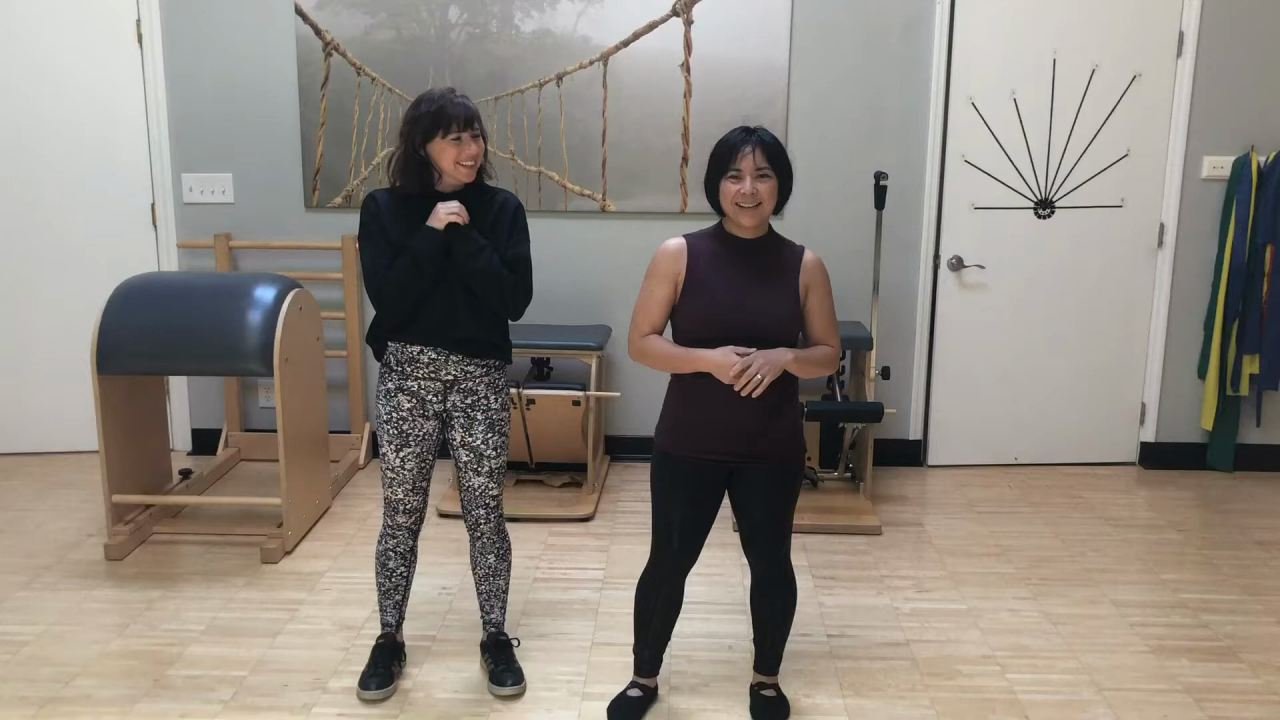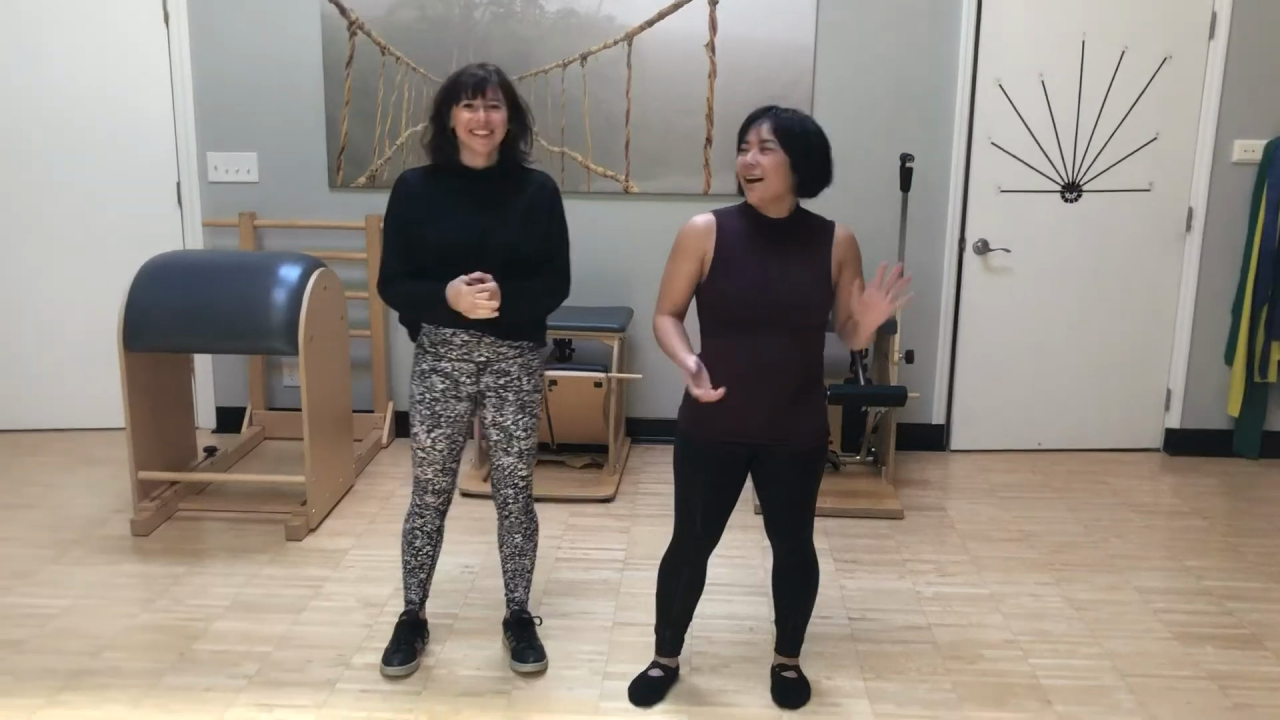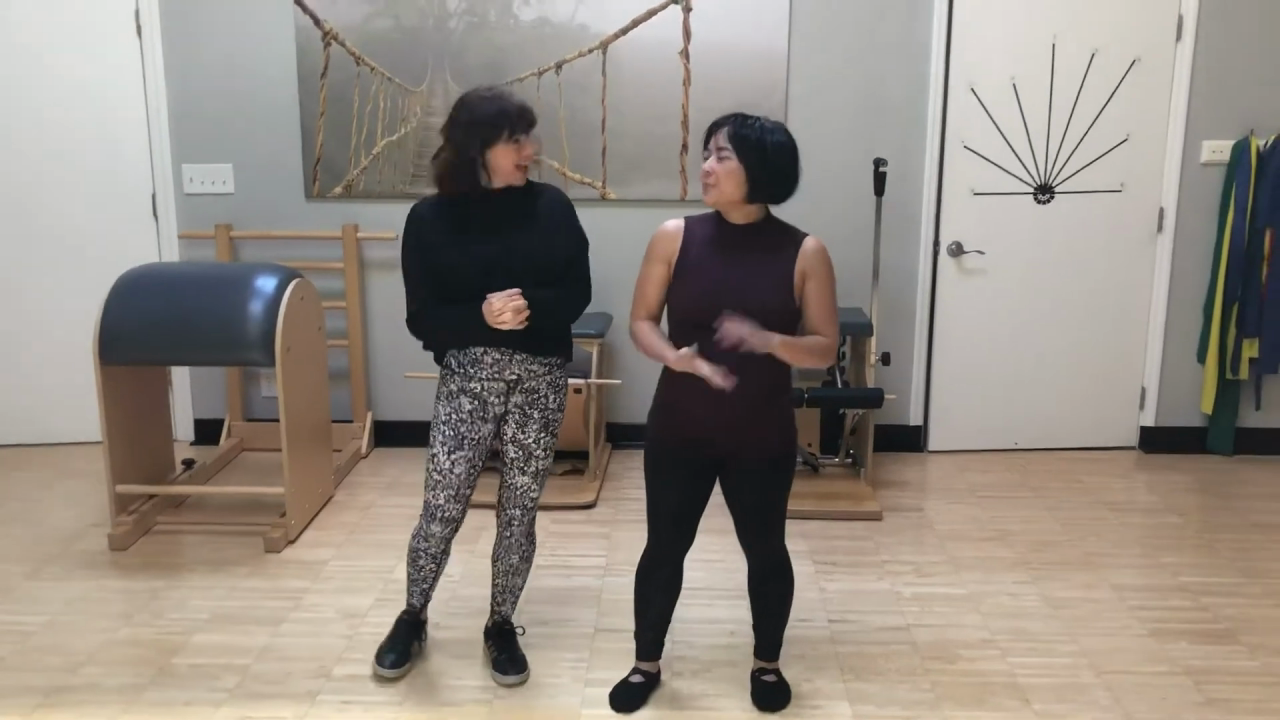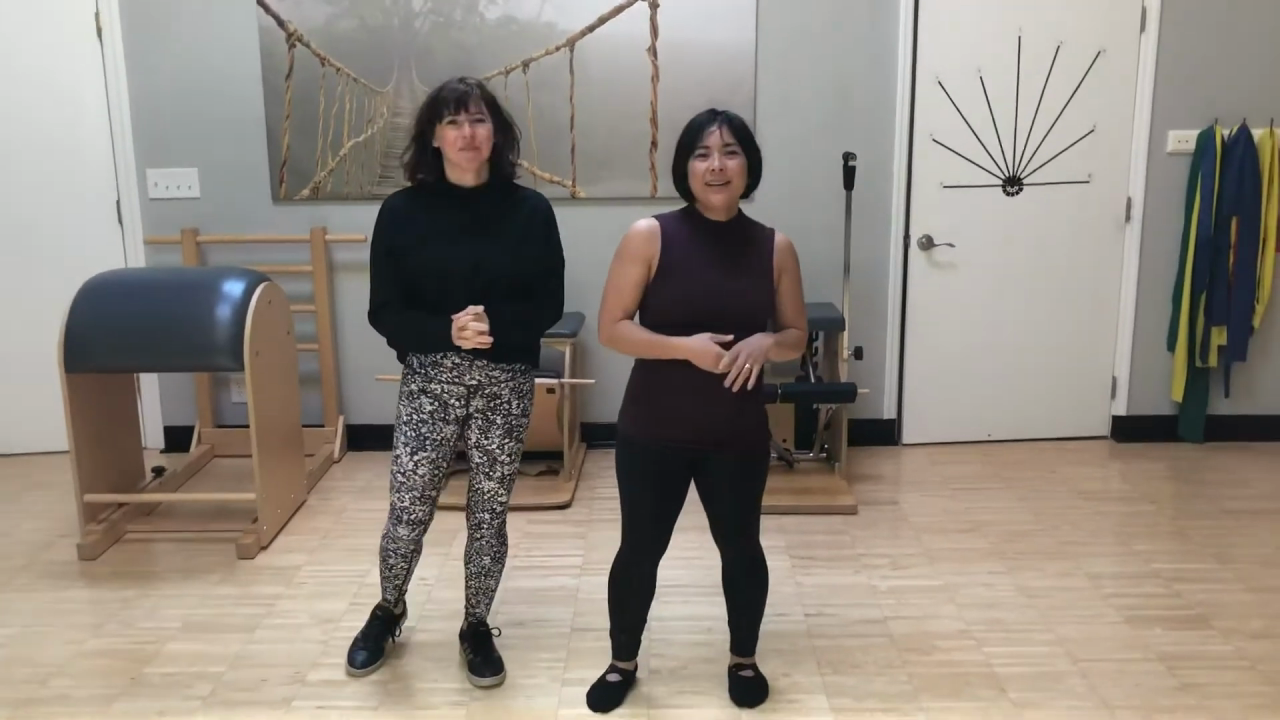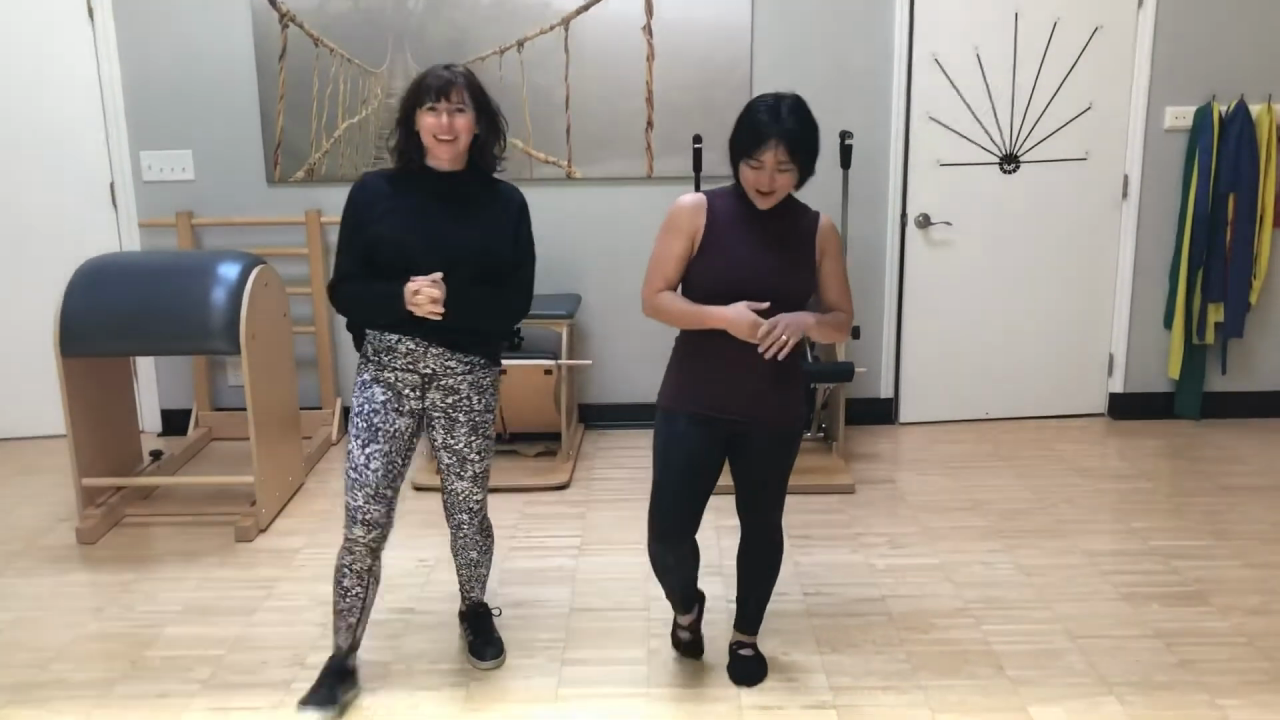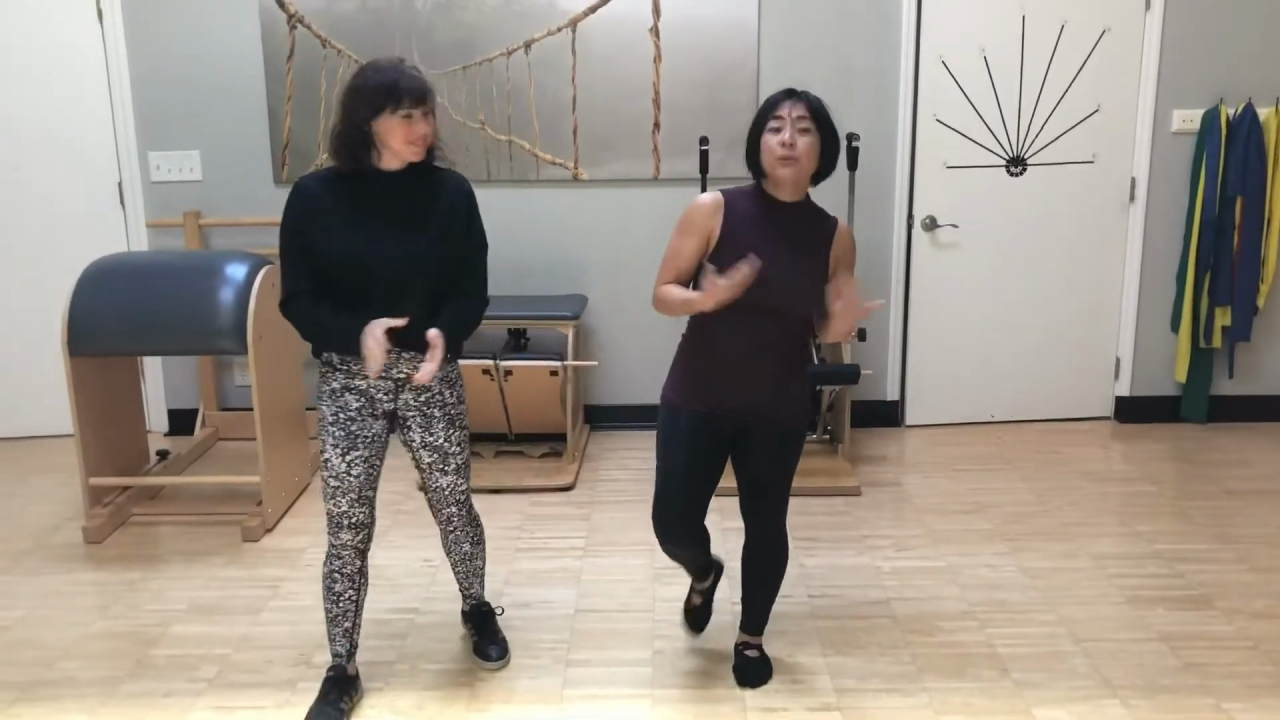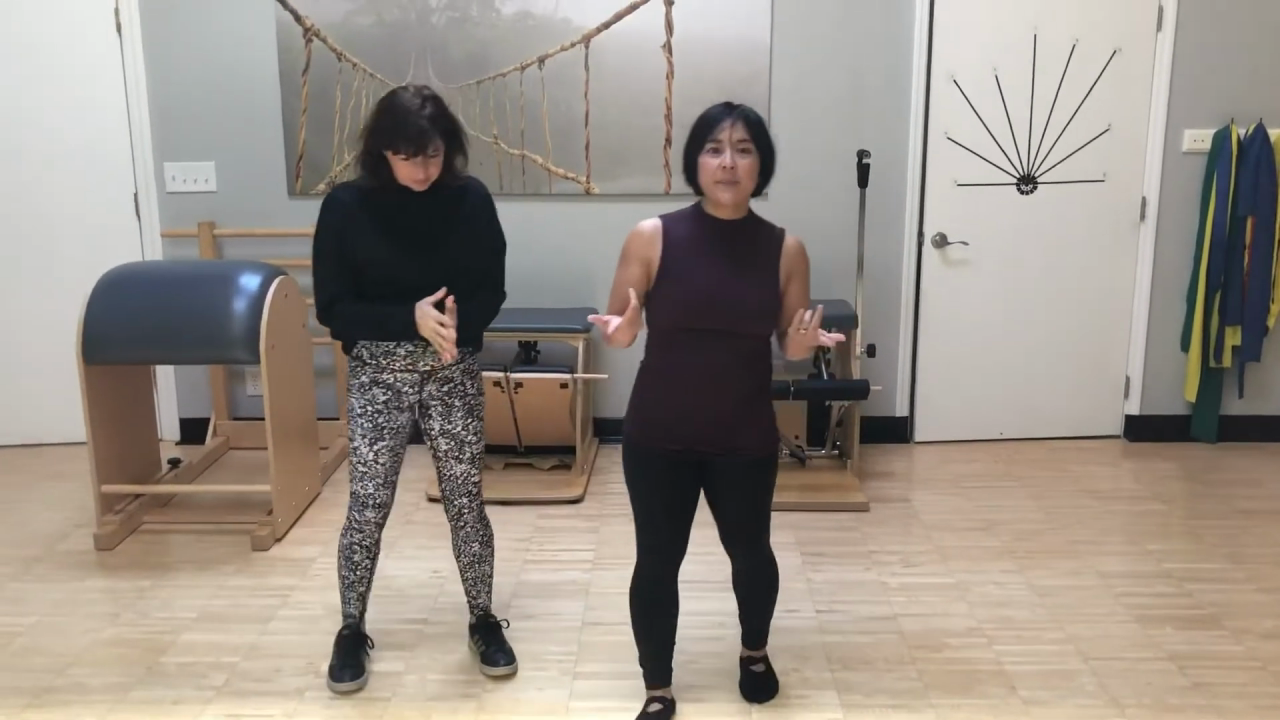
dt=0.7s
person 1, frame 1
left shoulder: (500, 208)
right shoulder: (384, 208)
left elbow: (515, 299)
right elbow: (387, 297)
left wrist: (463, 235)
right wrist: (433, 233)
left hip: (480, 377)
right hip: (406, 376)
left knee: (485, 512)
right knee: (401, 513)
left ankle: (496, 637)
right ankle: (389, 639)
person 1, frame 2
left shoulder: (537, 190)
right shoulder: (416, 188)
left elbow: (556, 284)
right elbow: (392, 283)
left wrist: (504, 296)
right wrist: (447, 296)
left hip: (515, 358)
right hip: (440, 357)
left knee: (514, 492)
right knee: (430, 492)
left ankle: (519, 616)
right ankle: (412, 617)
person 1, frame 3
left shoulder: (552, 207)
right shoulder: (431, 218)
left elbow: (578, 293)
right elbow: (423, 319)
left wrist: (530, 305)
right wrist: (483, 316)
left hip: (540, 378)
right hip: (468, 378)
left knee: (519, 511)
right knee: (443, 508)
left ankle: (501, 625)
right ankle: (412, 618)
person 1, frame 4
left shoulder: (530, 210)
right shoulder: (403, 211)
left elbow: (549, 305)
right elbow: (384, 312)
left wrist: (496, 325)
right wrist: (448, 330)
left hip: (505, 382)
right hip: (429, 379)
left knee: (489, 512)
right knee: (409, 512)
left ankle: (477, 628)
right ankle: (388, 612)
person 1, frame 5
left shoulder: (503, 202)
right shoulder: (374, 193)
left elbow: (515, 301)
right elbow: (344, 290)
left wrist: (451, 302)
right wrist: (402, 297)
left hip: (466, 375)
right hip: (385, 371)
left knee: (467, 510)
right knee: (364, 524)
left ankle: (475, 611)
right ankle: (341, 662)
person 1, frame 6
left shoulder: (450, 193)
right shoulder: (316, 196)
left elbow: (472, 292)
right elbow: (298, 300)
left wrist: (444, 334)
right wrist: (356, 333)
left hip: (430, 376)
right hip: (348, 381)
left knee: (454, 506)
right knee: (348, 528)
left ankle: (476, 608)
person 1, frame 7
left shoulder: (471, 201)
right shoulder: (347, 206)
left elbow: (492, 293)
right elbow: (333, 308)
left wrist: (455, 320)
right wrist: (410, 319)
left hip: (454, 370)
right hip: (376, 373)
left knee: (465, 501)
right knee: (367, 508)
left ankle: (483, 620)
right ankle: (351, 629)
person 2, frame 1
left shoulder: (803, 265)
right shoulder: (678, 255)
left elbow: (828, 354)
right elbow: (640, 343)
left wrist: (783, 358)
right wrist: (709, 359)
left hip: (772, 451)
right hip: (687, 447)
left knee: (771, 563)
right knee: (669, 563)
person 2, frame 2
left shoulder: (835, 241)
right shoulder: (705, 231)
left elbow: (851, 333)
right elbow: (666, 314)
left wrist: (869, 320)
right wrist: (685, 359)
left hip: (796, 433)
right hip: (711, 428)
left knee: (793, 546)
right knee: (690, 543)
left ankle: (787, 659)
right ankle: (665, 658)
person 2, frame 3
left shoulder: (804, 252)
right shoulder: (675, 237)
left elbow: (825, 348)
right elbow: (641, 320)
left wrist: (765, 338)
right wrist: (680, 358)
left hip: (764, 439)
right hip: (679, 432)
left knee: (766, 551)
right knee: (665, 548)
left ankle: (767, 663)
right ankle: (647, 663)
person 2, frame 4
left shoulder: (775, 247)
right shoulder: (649, 237)
left elbow: (797, 335)
right elbow: (612, 328)
left wrist: (765, 343)
right wrist: (686, 346)
left hip: (739, 434)
right hip: (653, 432)
left knee: (741, 547)
right knee: (640, 550)
left ankle: (743, 659)
right ankle: (623, 662)
person 2, frame 5
left shoulder: (818, 230)
right shoulder: (694, 211)
left elbow: (841, 318)
right elbow: (654, 298)
left wrist: (804, 322)
right wrist: (721, 316)
left hip: (775, 408)
right hip: (693, 401)
left knee: (761, 524)
right knee: (669, 527)
left ankle: (746, 636)
right ankle: (686, 605)
person 2, frame 6
left shoulder: (833, 234)
right shoulder: (712, 209)
left elbow: (833, 329)
right elbow: (662, 294)
left wrist: (841, 319)
right wrist: (702, 297)
left hip: (778, 410)
right hip: (697, 398)
left knee: (766, 525)
right knee: (672, 520)
left ankle: (750, 637)
right ankle: (703, 572)
person 2, frame 7
left shoulder: (784, 250)
right shoulder: (651, 237)
left elbow: (791, 342)
right elbow: (616, 324)
left wrist: (805, 341)
right wrist: (620, 331)
left hip: (746, 439)
right hip: (658, 435)
left knee: (751, 554)
right knee: (657, 562)
left ankle: (755, 651)
